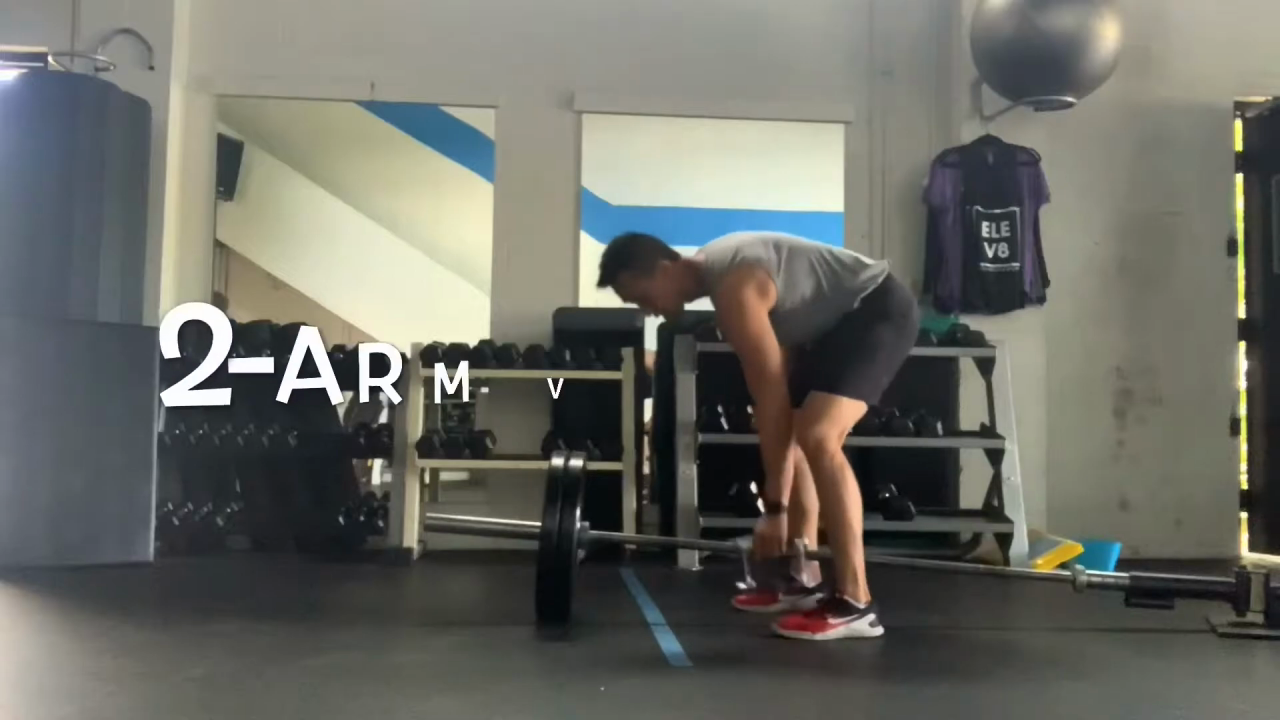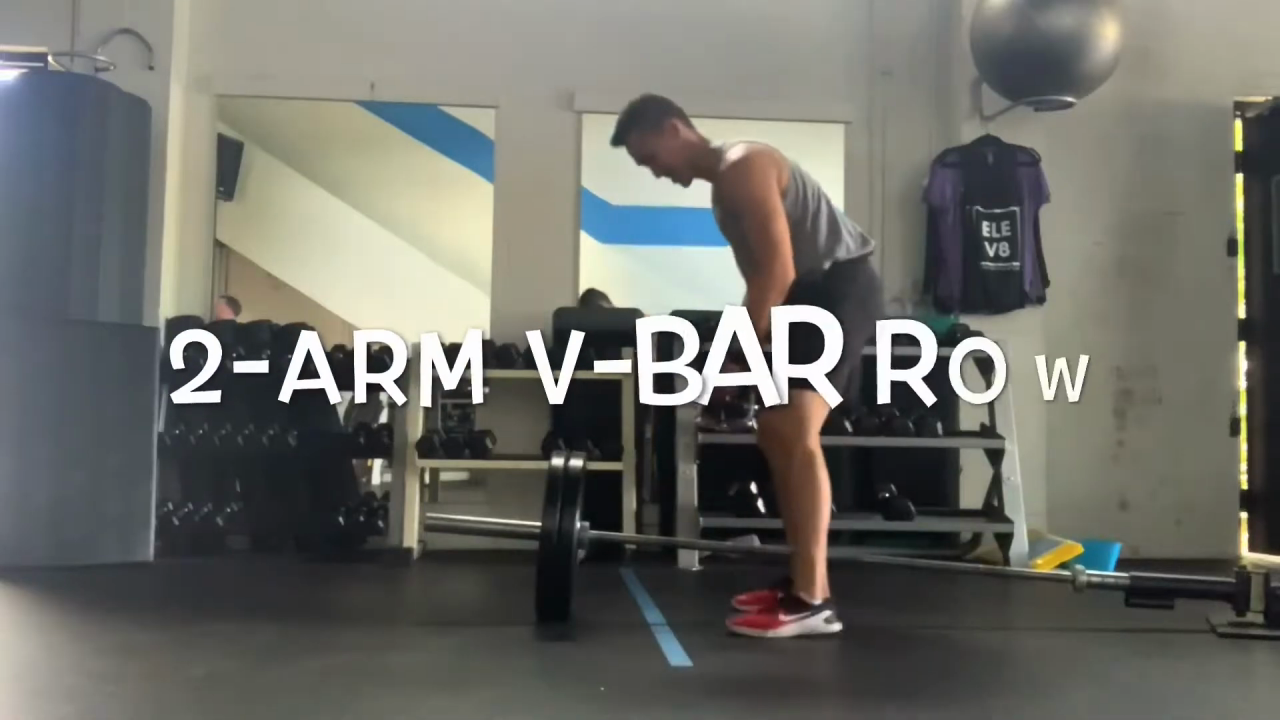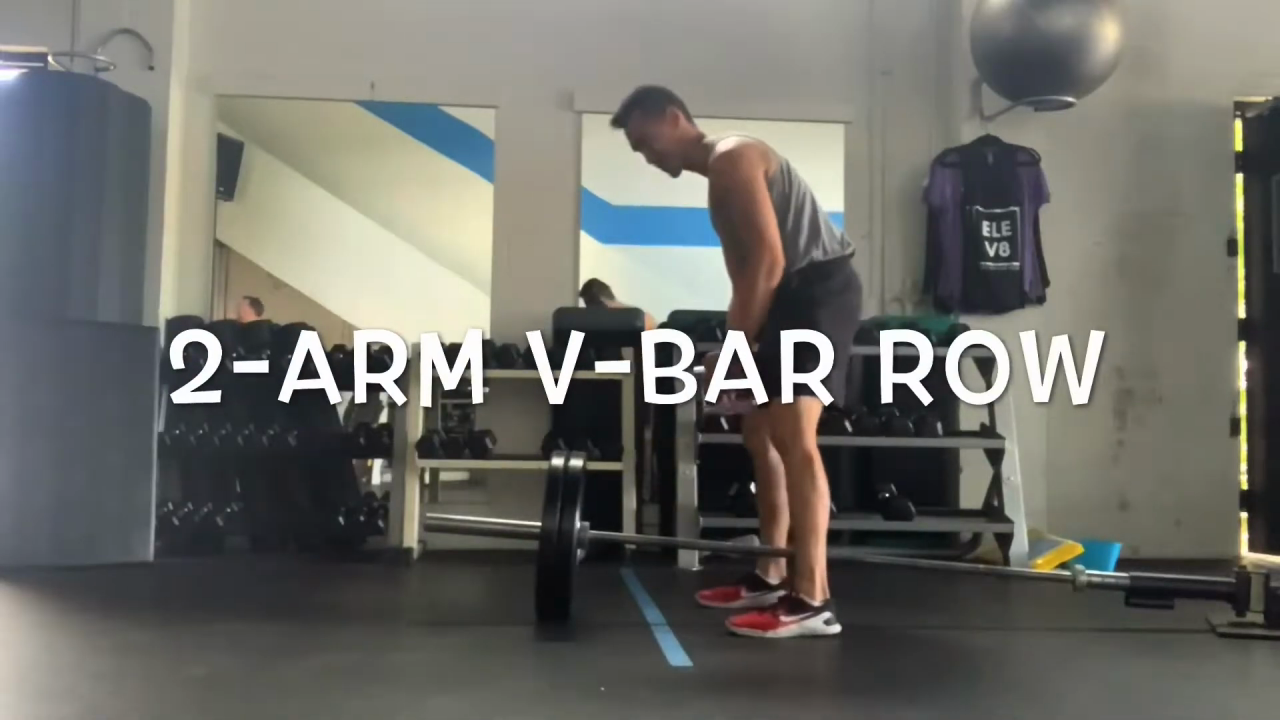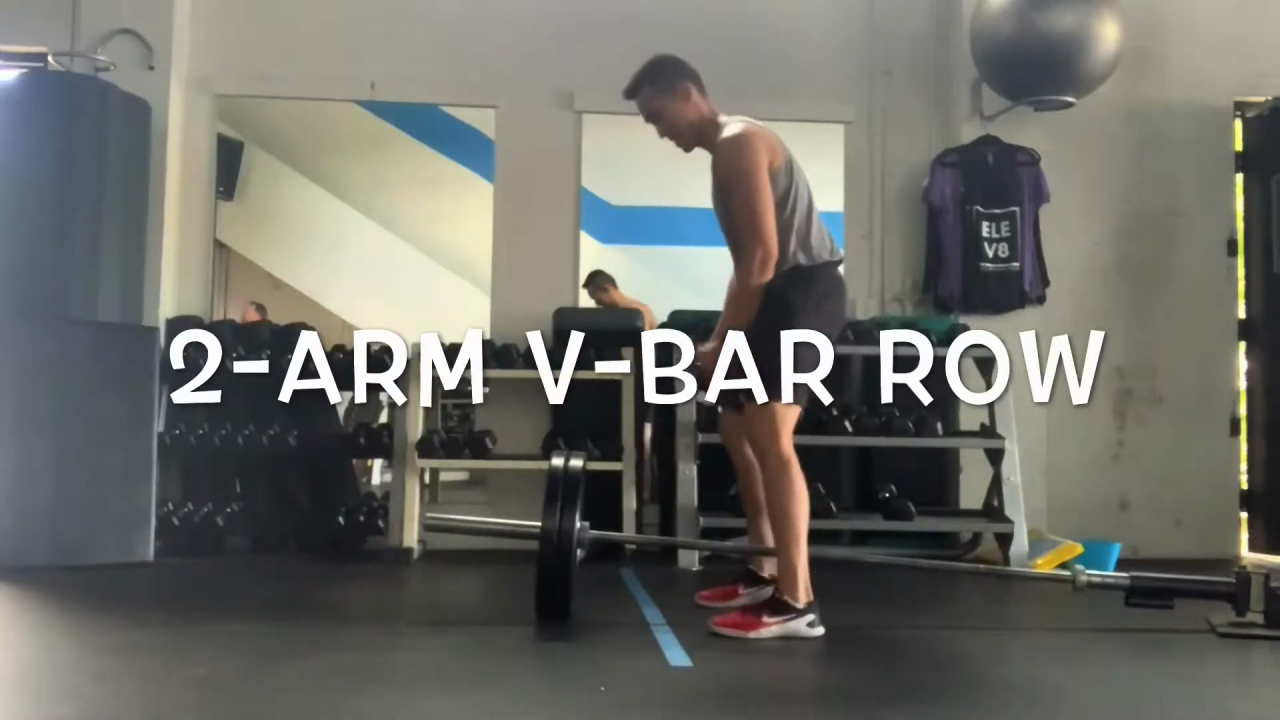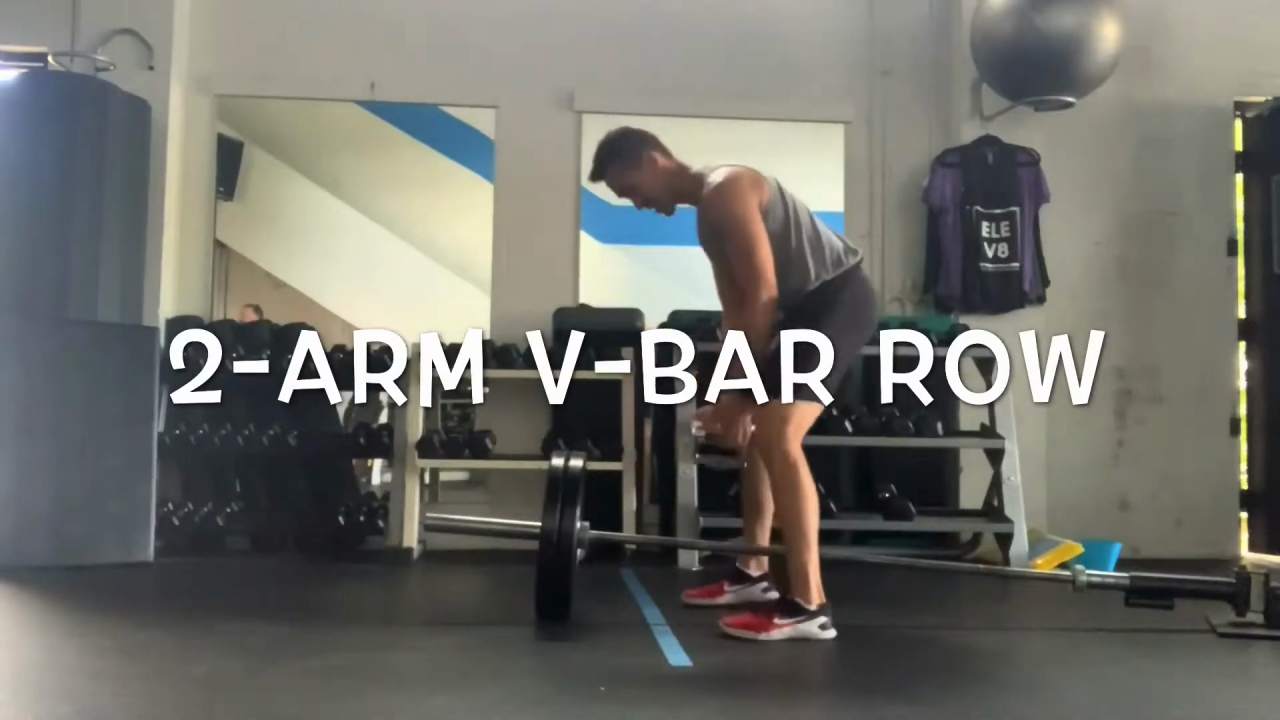
dt=0.5s
person 1, frame 1
left shoulder: (733, 290)
right shoulder: (709, 266)
left elbow: (772, 398)
left wrist: (775, 511)
left hip: (877, 312)
right hip: (838, 319)
left knee: (816, 436)
right knee: (791, 433)
left ankle: (854, 603)
right ankle: (804, 579)
person 1, frame 2
left shoulder: (743, 167)
right shoulder: (721, 188)
left elbow: (779, 269)
right elbow: (761, 276)
left hip: (842, 287)
right hip: (809, 293)
left knee: (795, 434)
right knee: (775, 432)
left ankle: (812, 600)
right ankle: (800, 578)
person 1, frame 3
left shoulder: (733, 159)
right shoulder: (717, 179)
left elbow: (768, 262)
right elbow: (745, 274)
left hip: (819, 290)
right hip: (793, 297)
left knee: (794, 438)
right knee: (762, 434)
left ankle: (812, 600)
right ankle: (770, 576)
person 1, frame 4
left shoulder: (738, 142)
right shoulder: (724, 154)
left elbow: (764, 253)
left wrist: (727, 337)
right wrist: (723, 334)
left hip: (802, 292)
right hip: (781, 296)
left knee: (769, 438)
right knee: (738, 427)
left ankle: (795, 602)
right ankle: (764, 572)
person 1, frame 5
left shoulder: (726, 189)
right shoulder: (706, 221)
left elbow: (762, 295)
right elbow: (737, 312)
left wrist: (741, 393)
right wrist: (727, 396)
left hip: (837, 298)
right hip: (805, 308)
left knee: (776, 433)
right knee: (754, 433)
left ankle: (808, 605)
right ankle: (753, 572)
